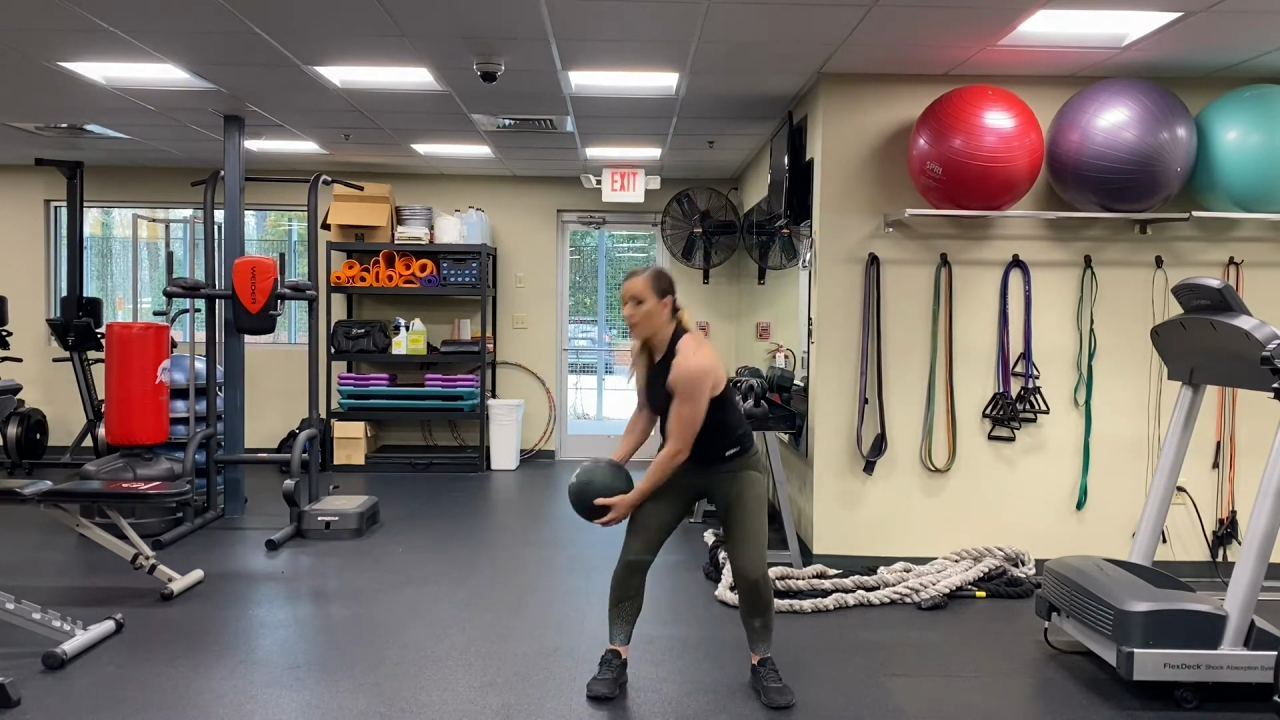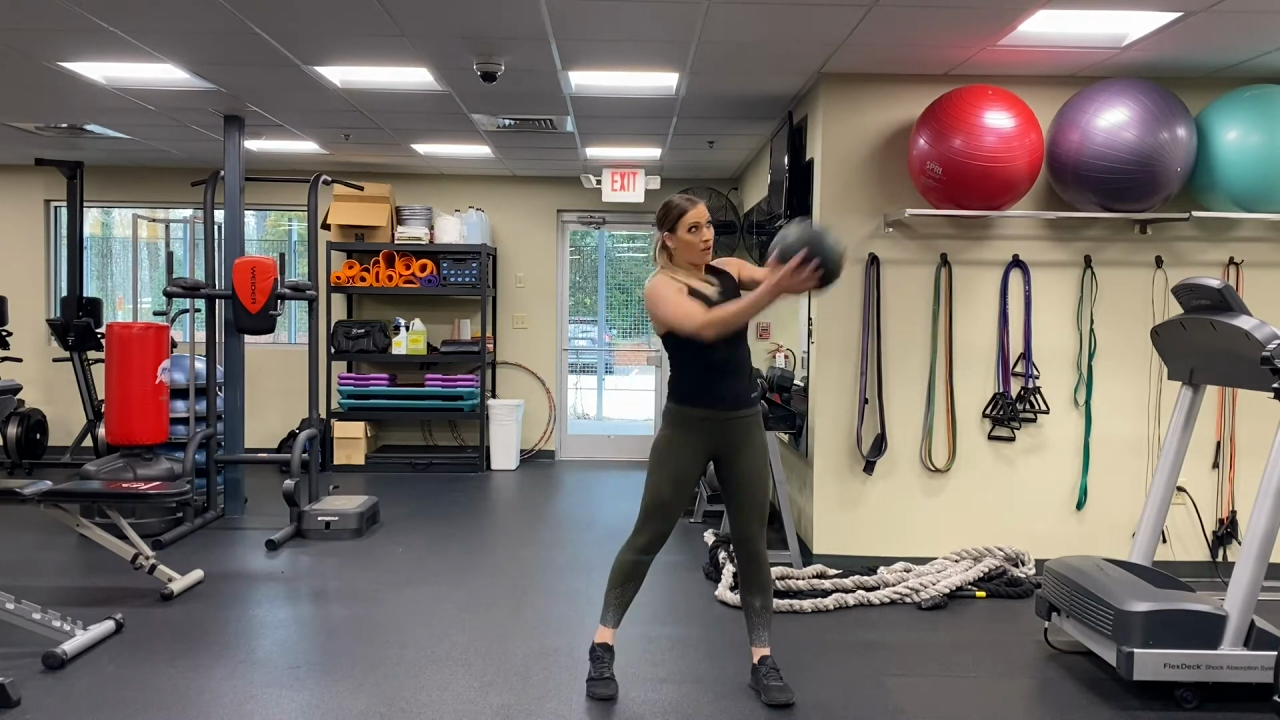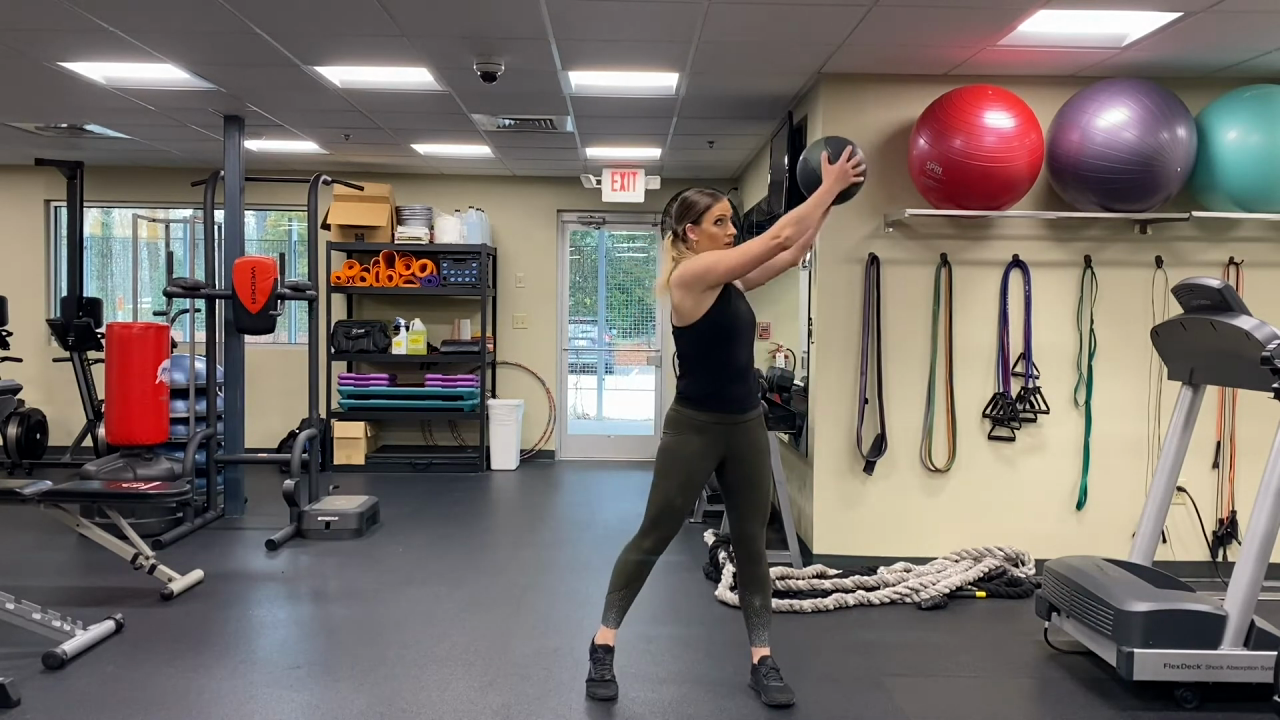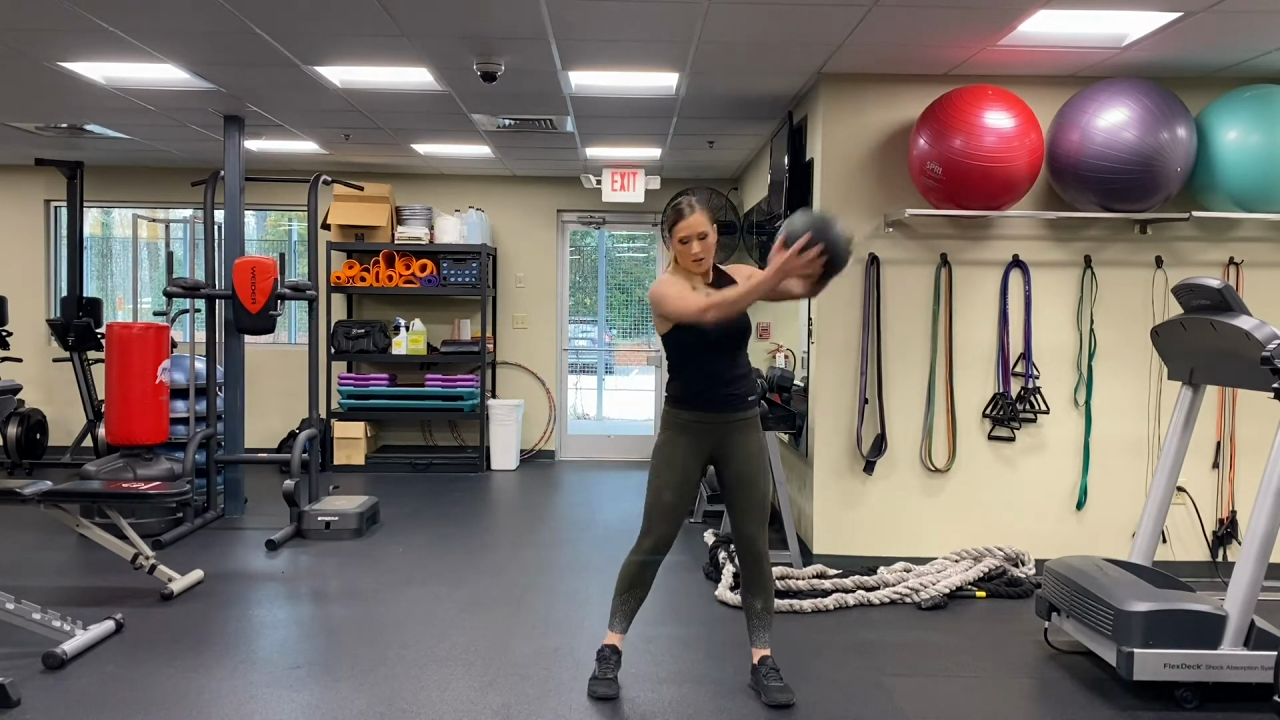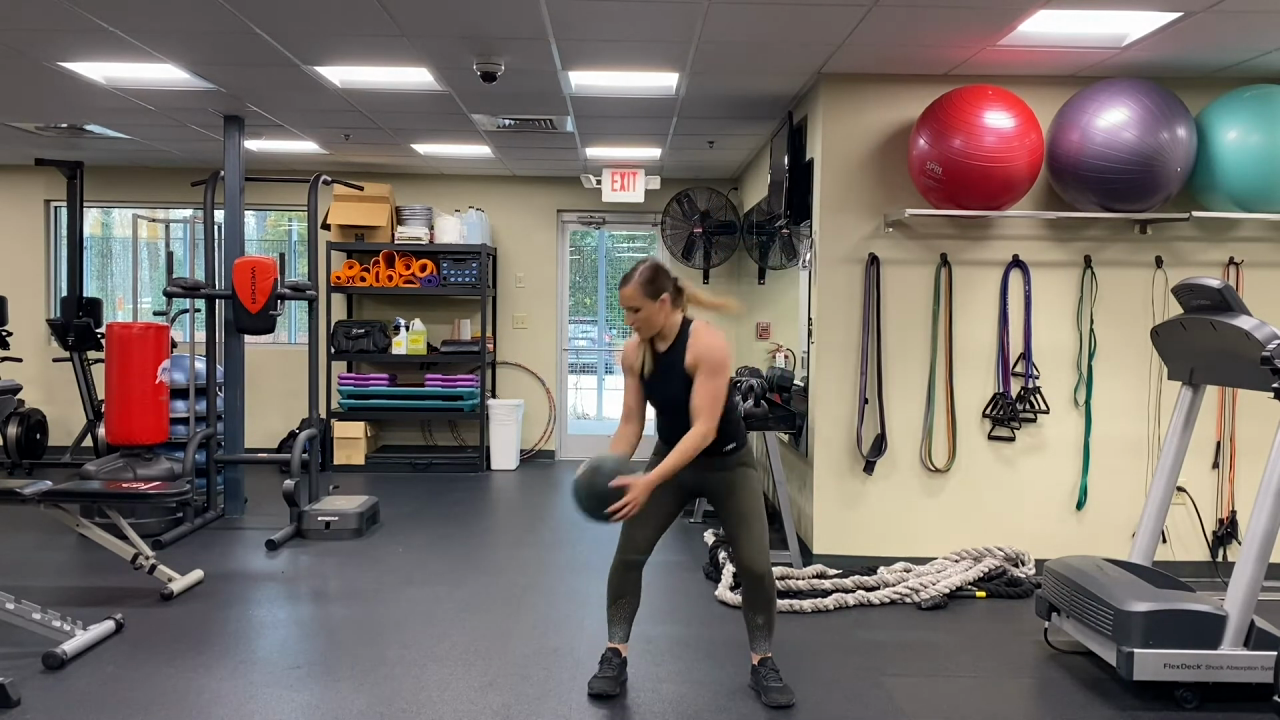
dt=0.3s
person 1, frame 1
left shoulder: (693, 360)
right shoulder: (643, 353)
left elbow: (677, 448)
left wrist: (632, 500)
right wrist: (613, 462)
left hip: (734, 467)
right hip: (682, 466)
left knee: (752, 573)
right knee: (634, 558)
left ankle: (762, 662)
right ankle: (616, 656)
person 1, frame 2
left shoulder: (730, 270)
right shoulder: (662, 288)
left elbow: (775, 278)
right elbow: (707, 326)
left wrist: (805, 276)
right wrist: (770, 293)
left hip: (743, 422)
right hip: (687, 425)
left knee: (753, 544)
right knee: (648, 538)
left ankle: (762, 658)
right ankle: (603, 646)
person 1, frame 3
left shoulder: (728, 276)
right shoulder: (692, 274)
left elbow: (790, 251)
right elbow: (776, 237)
left wrist: (830, 196)
right wrist: (829, 186)
left hip: (746, 426)
right hip: (695, 428)
left knee: (752, 545)
right knee: (653, 539)
left ankle: (762, 659)
right ankle: (603, 644)
person 1, frame 4
left shoulder: (738, 274)
right shoulder: (664, 290)
left elbow: (798, 290)
right elbow: (713, 309)
left wrist: (812, 270)
right wrist: (770, 271)
left hip: (741, 425)
right hip: (685, 426)
left knee: (754, 546)
right knee: (653, 544)
left ankle: (762, 659)
right ankle: (611, 648)
person 1, frame 5
left shoulder: (708, 344)
right shoulder: (634, 352)
left elbow: (704, 431)
right elbow: (632, 422)
left wrist: (649, 482)
left hip: (727, 463)
right hip: (672, 460)
left knee: (755, 567)
right knee: (628, 553)
left ankle: (762, 661)
right ankle: (615, 653)
